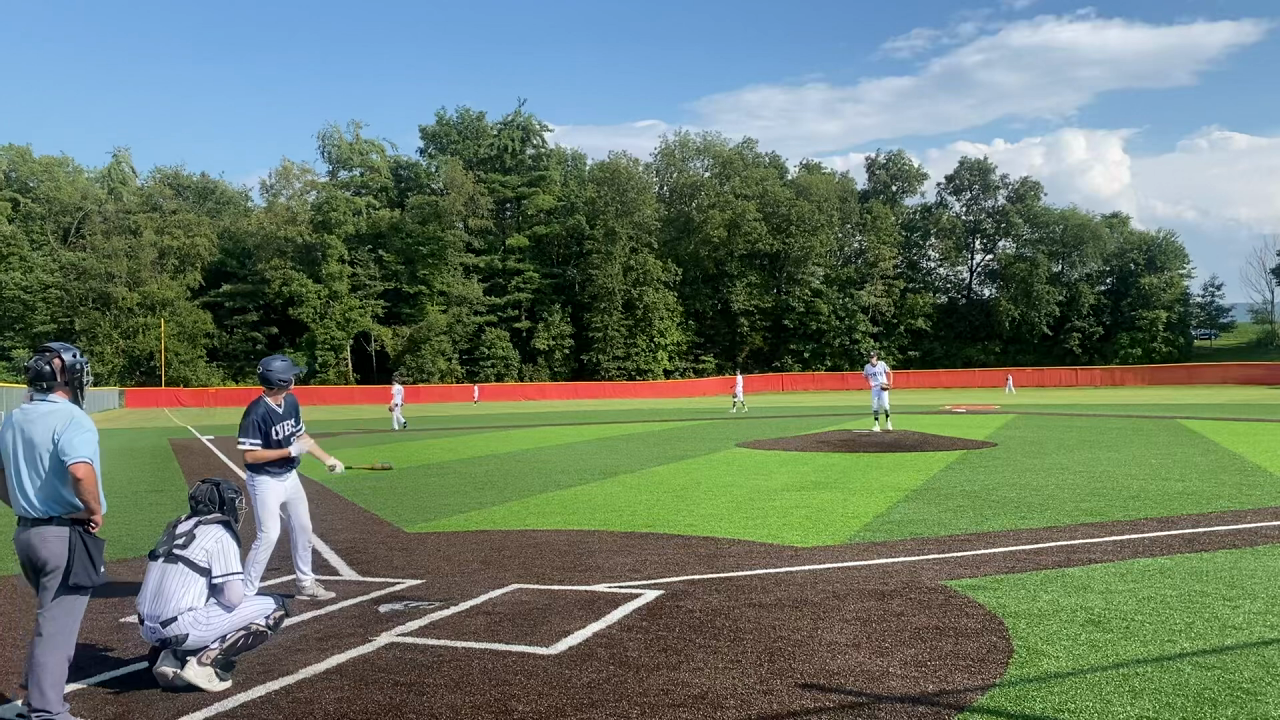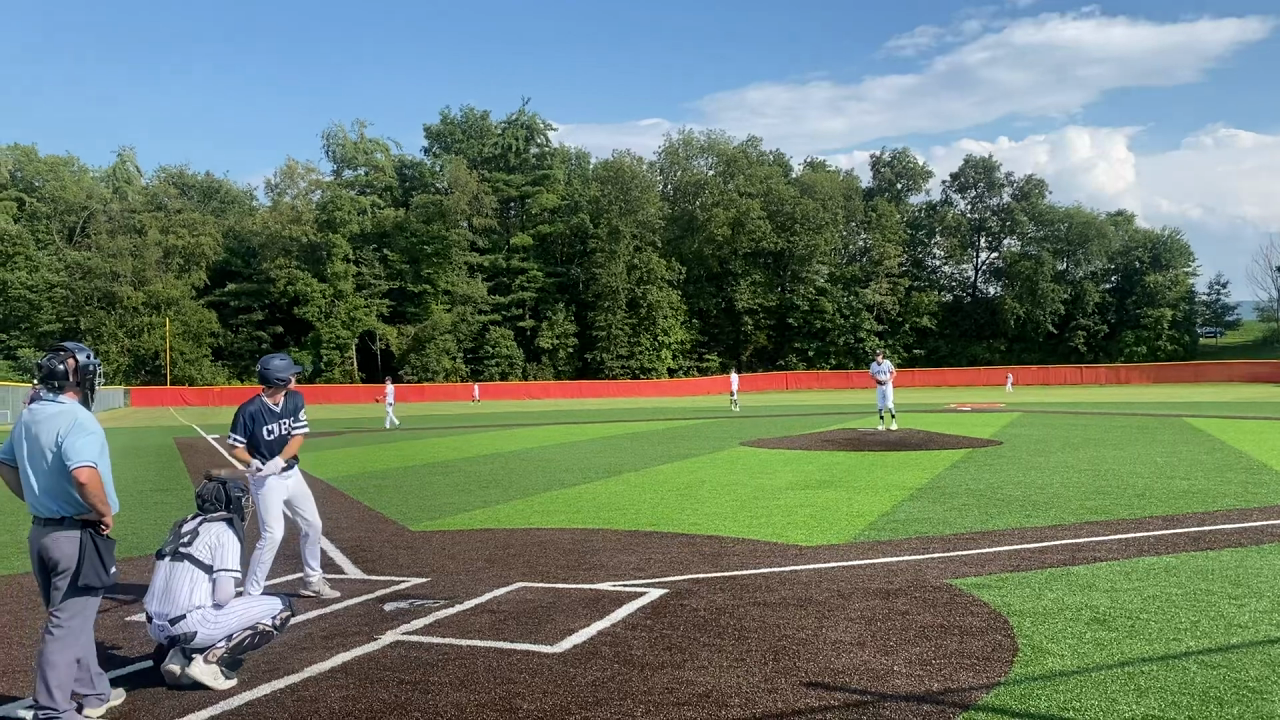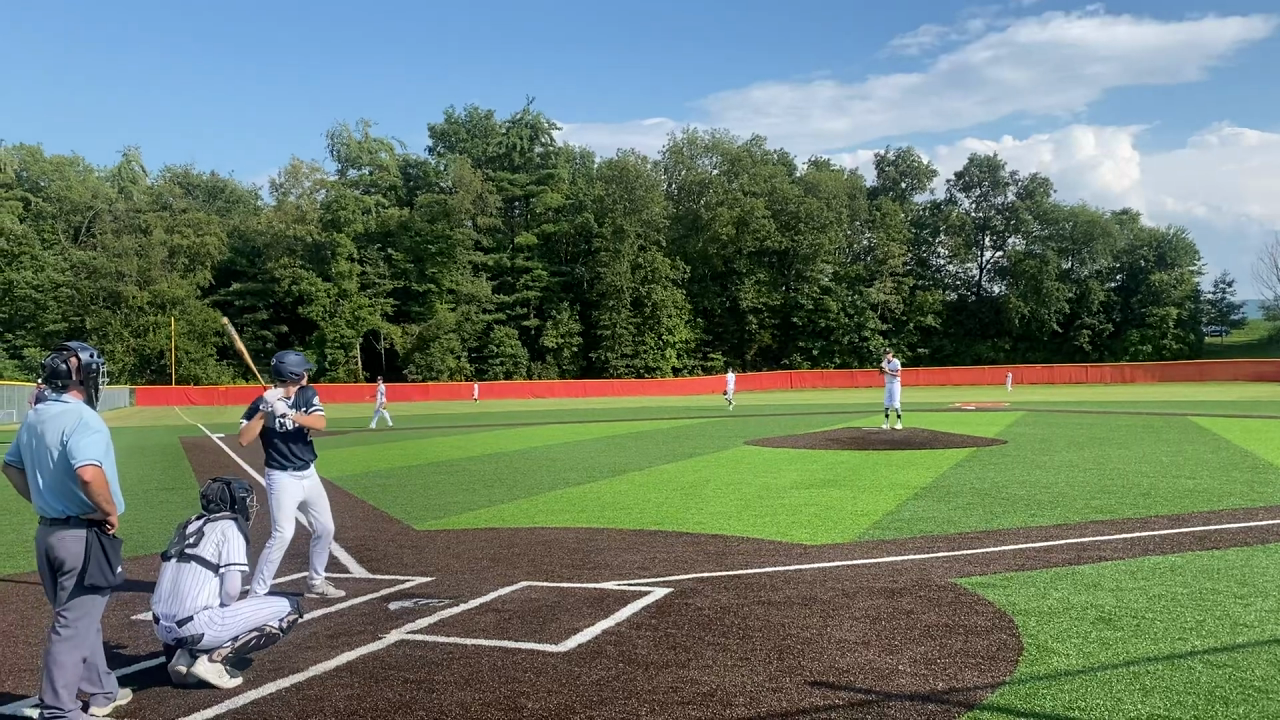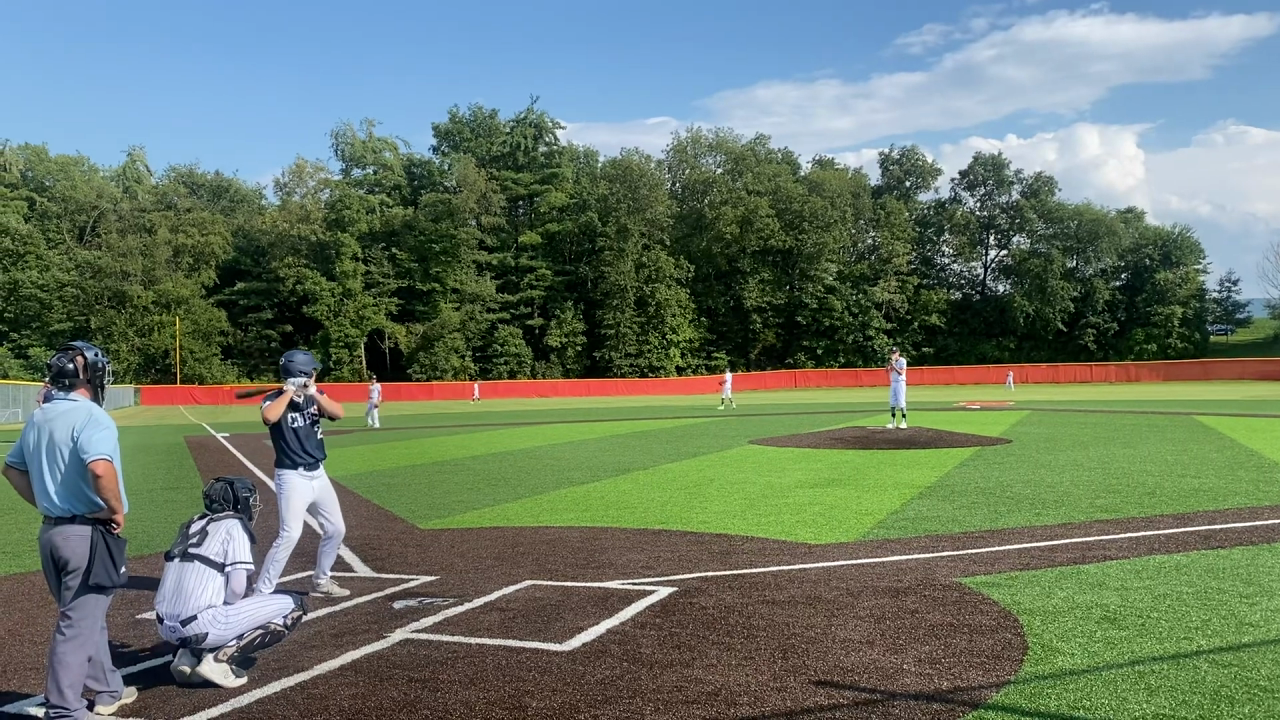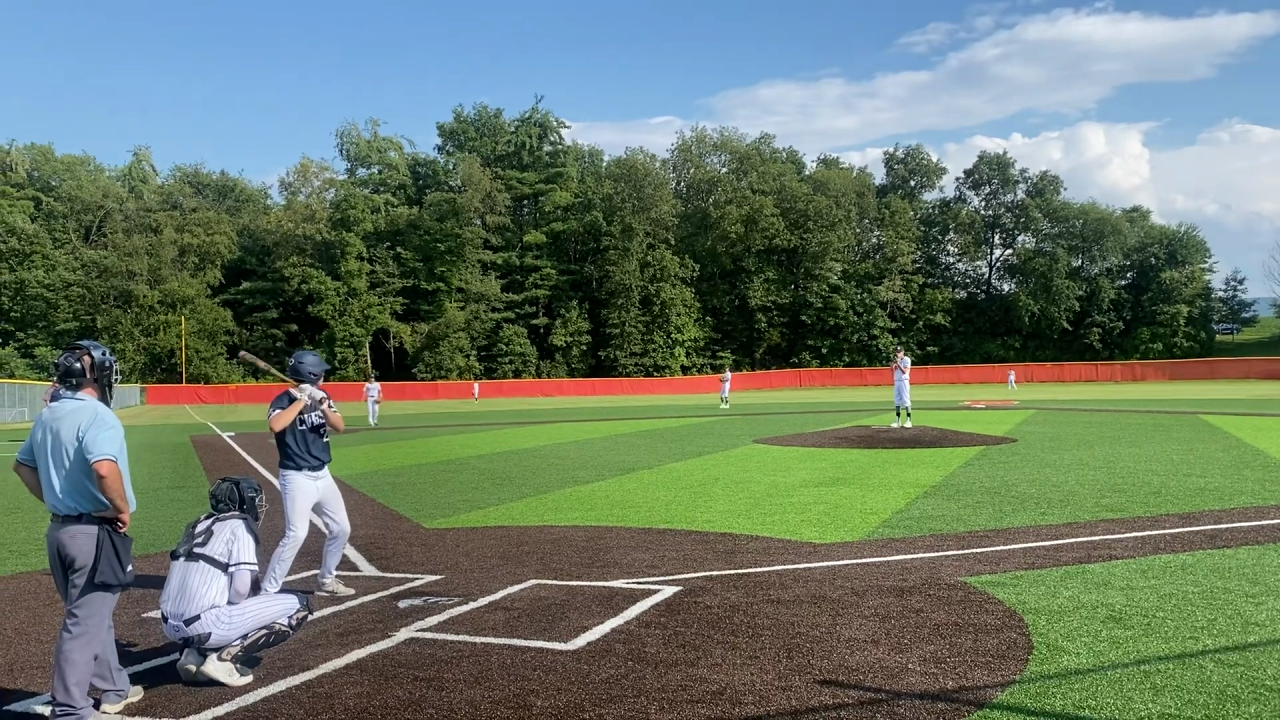
dt=0.4s
person 1, frame 1
right shoulder: (71, 417)
right elbow: (80, 471)
right wrist: (95, 510)
right hip: (65, 535)
left knee: (45, 619)
right knee: (56, 626)
person 1, frame 2
right shoulder: (78, 419)
right elbow: (84, 475)
right wrist: (104, 513)
left hip: (42, 531)
right hip: (77, 534)
left knee: (76, 615)
right knee: (68, 624)
person 1, frame 3
left shoulder: (34, 417)
right shoulder: (83, 418)
right elbow: (89, 474)
right wrist: (110, 512)
left hip: (48, 531)
right hip: (83, 534)
left knee: (82, 617)
right knee: (73, 625)
person 1, frame 4
left shoulder: (38, 418)
right shoulder: (91, 416)
right elbow: (100, 469)
right wrist: (117, 511)
left hip: (51, 531)
right hip: (88, 534)
left knee: (86, 615)
right knee: (78, 623)
person 1, frame 5
left shoulder: (47, 416)
right shoulder: (97, 415)
left elbow: (23, 465)
right elbow: (104, 468)
right wrist: (122, 509)
left hip: (59, 529)
right hip: (95, 532)
left knee: (94, 614)
right knee: (84, 621)
left ankle: (113, 689)
person 2, frame 1
left shoulder: (290, 401)
right shoulder: (256, 412)
right elbow: (249, 455)
left wrist: (326, 458)
right wrist: (291, 450)
left hip: (290, 477)
right hip: (265, 481)
left knee: (303, 529)
right knee: (268, 536)
left ankle: (305, 584)
right ankle: (245, 596)
person 2, frame 2
left shoulder: (295, 399)
right shoulder: (249, 410)
left elbow: (298, 437)
right elbow: (236, 448)
left wrist: (279, 462)
right wrist: (253, 464)
left hip: (291, 474)
right hip: (264, 480)
left knee: (313, 526)
right knee: (272, 536)
left ankle: (312, 581)
right ankle: (250, 595)
person 2, frame 3
left shoulder: (308, 394)
right shoulder: (262, 401)
left elbow: (320, 423)
right elbow: (243, 440)
left wrist: (288, 413)
right wrist: (264, 412)
left hip: (309, 474)
right hip: (282, 478)
left knee: (325, 529)
right knee: (282, 535)
left ankle: (316, 583)
right ankle: (256, 595)
person 2, frame 4
left shoulder: (314, 394)
right shoulder: (276, 398)
left elbow: (339, 413)
right elbow: (269, 416)
left wrist: (311, 392)
right wrist: (290, 390)
left hip: (318, 475)
right hip: (292, 478)
left knee: (335, 529)
right knee: (289, 535)
left ankle: (321, 582)
right ankle: (262, 593)
person 2, frame 5
left shoulder: (320, 397)
right shoulder: (283, 400)
left elbow: (339, 426)
right elbow: (276, 426)
left wrist: (323, 405)
right wrist: (302, 399)
left hip: (323, 475)
right hip: (296, 479)
left knee: (341, 529)
right knee: (296, 535)
left ankle: (326, 581)
right ankle: (267, 592)
person 3, frame 1
left shoulder: (178, 526)
right shoulder: (221, 532)
right elbow: (234, 598)
left hip: (148, 628)
right hip: (181, 627)
right knee: (275, 608)
left ankle: (172, 658)
right ankle: (203, 663)
person 3, frame 2
left shoulder: (185, 525)
right shoulder: (225, 529)
right elbow: (224, 595)
left hip: (156, 626)
right hip: (189, 625)
right knee: (281, 607)
left ankle: (180, 656)
right ankle: (209, 661)
person 3, frame 3
left shoulder: (189, 526)
right shoulder: (230, 526)
right elbow: (231, 590)
right wrist: (224, 613)
left hip: (162, 627)
right hip: (195, 626)
right knee: (289, 608)
left ankle: (186, 655)
right ankle: (214, 660)
person 3, frame 4
left shoulder: (193, 525)
right shoulder: (234, 525)
right elbow: (237, 588)
right wrist: (226, 614)
left hip: (165, 626)
right hip: (199, 624)
right knee: (293, 606)
left ankle: (189, 656)
right ankle: (220, 660)
person 3, frame 5
left shoulder: (199, 525)
right shoulder: (240, 526)
right elbow: (240, 589)
right wrist: (230, 614)
left hip: (171, 625)
right hip: (204, 625)
right knee: (298, 606)
left ankle: (196, 653)
right ankle: (224, 658)
